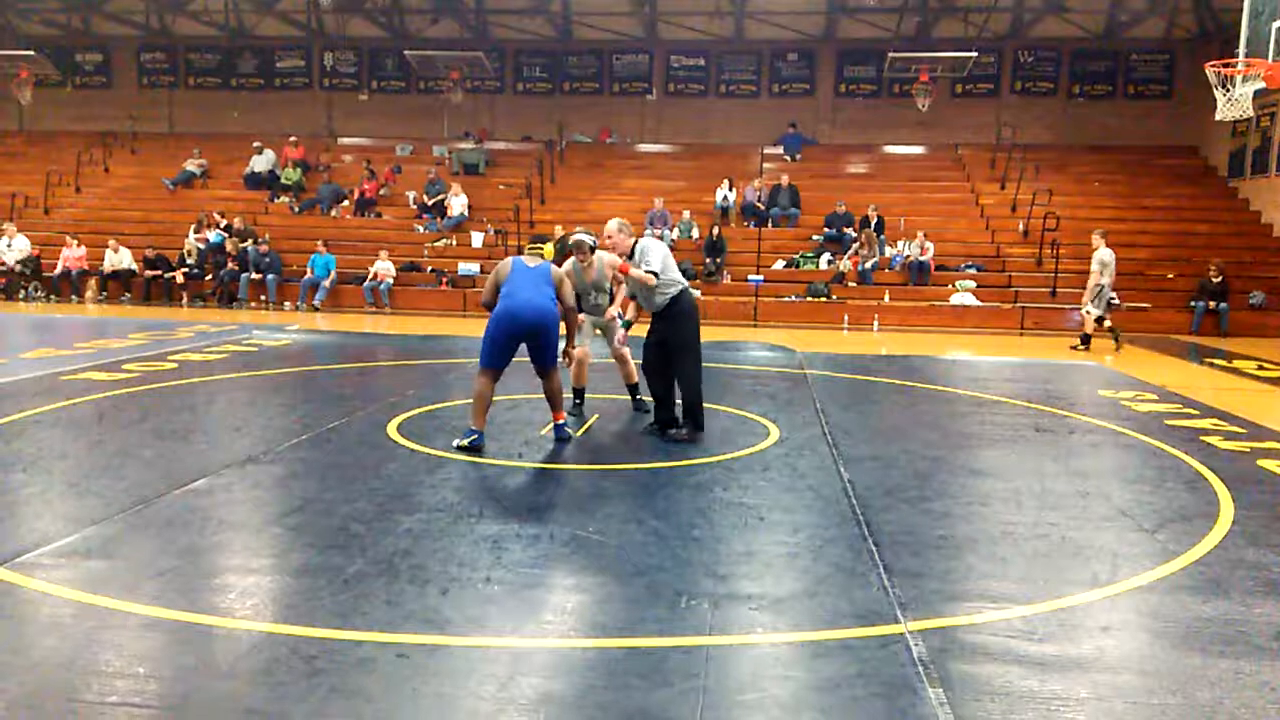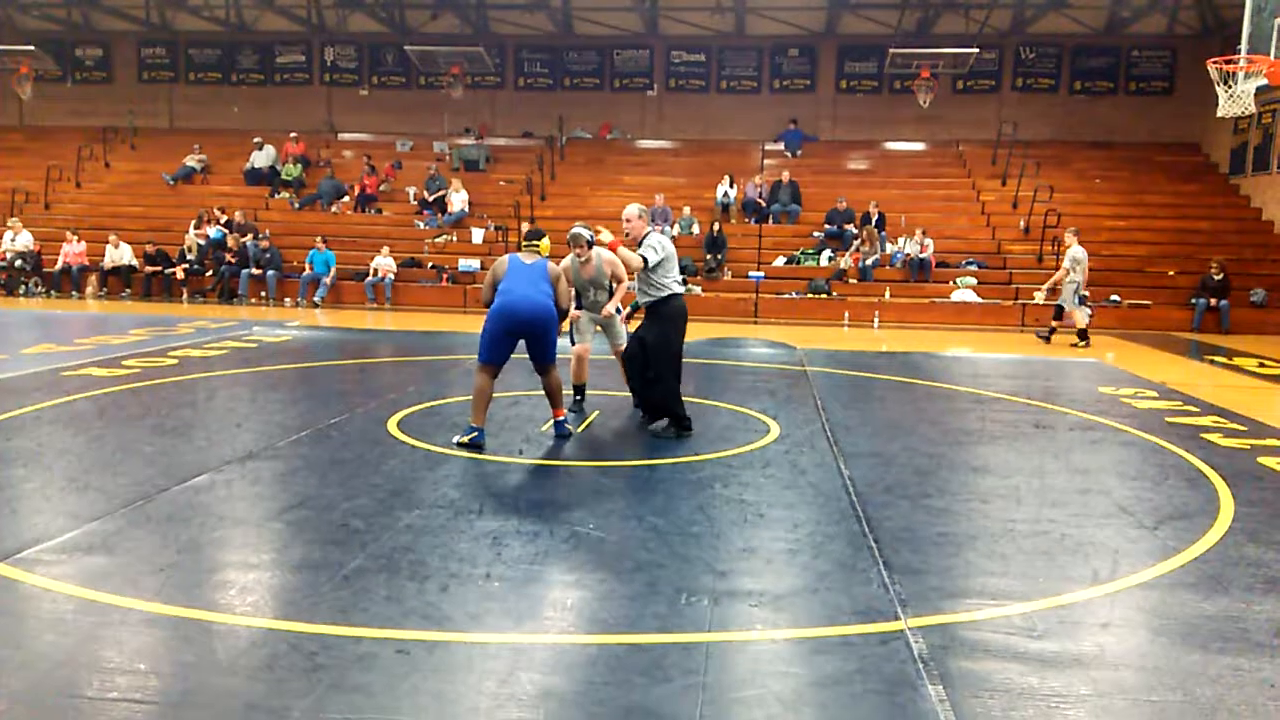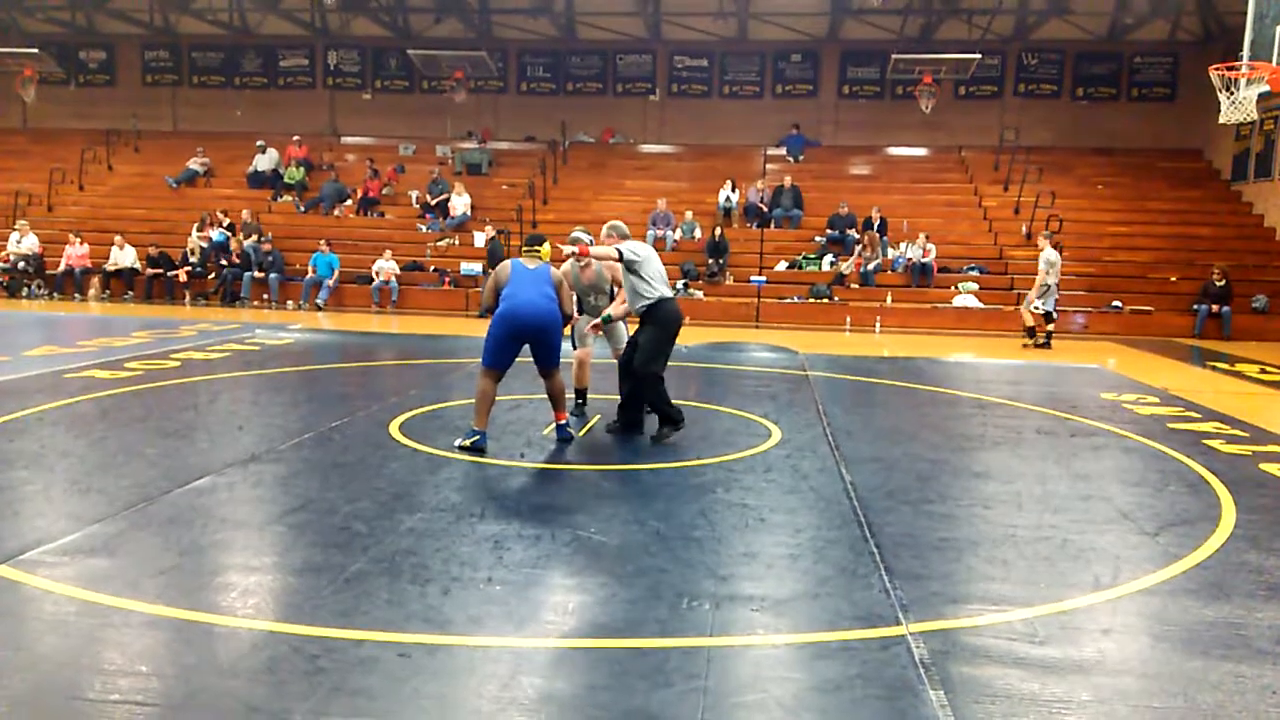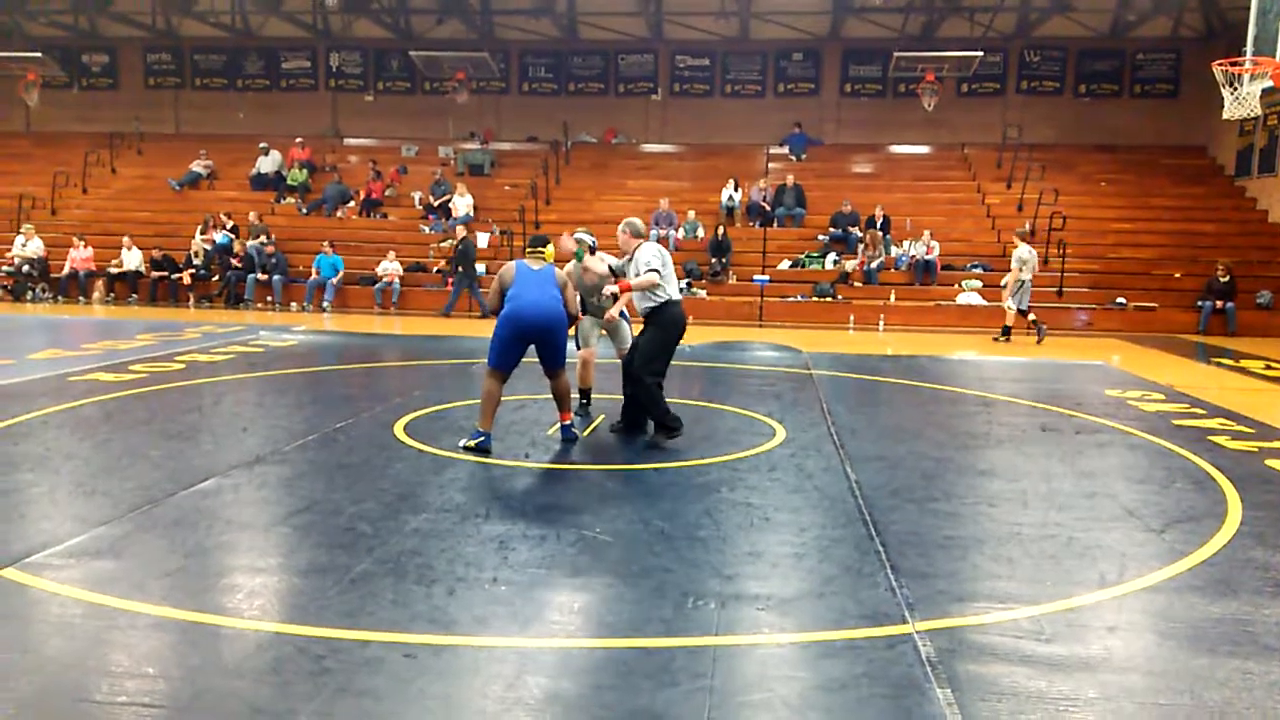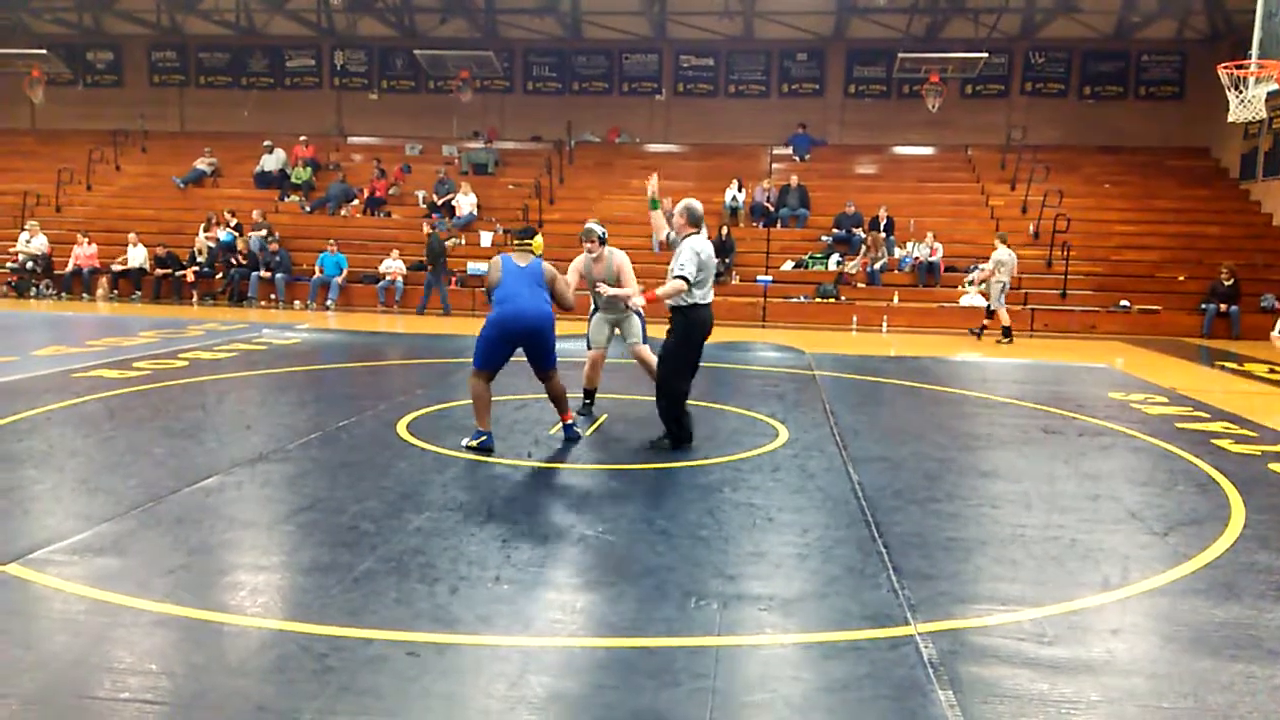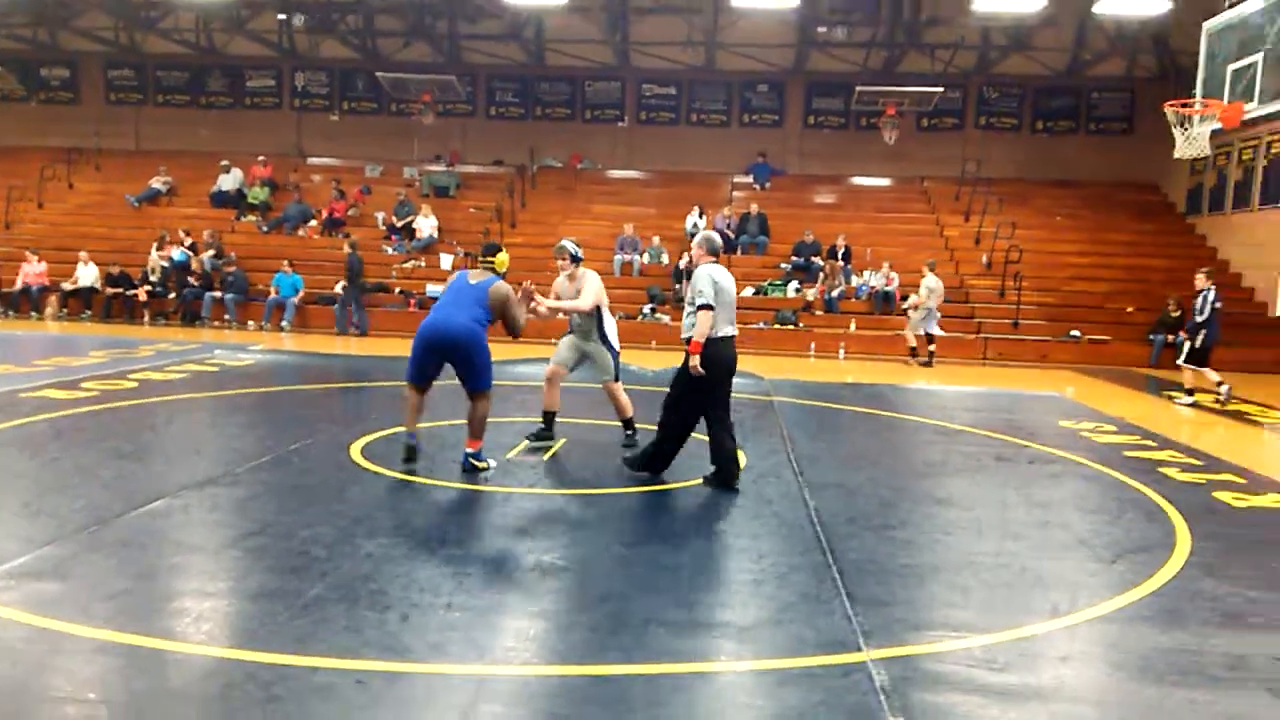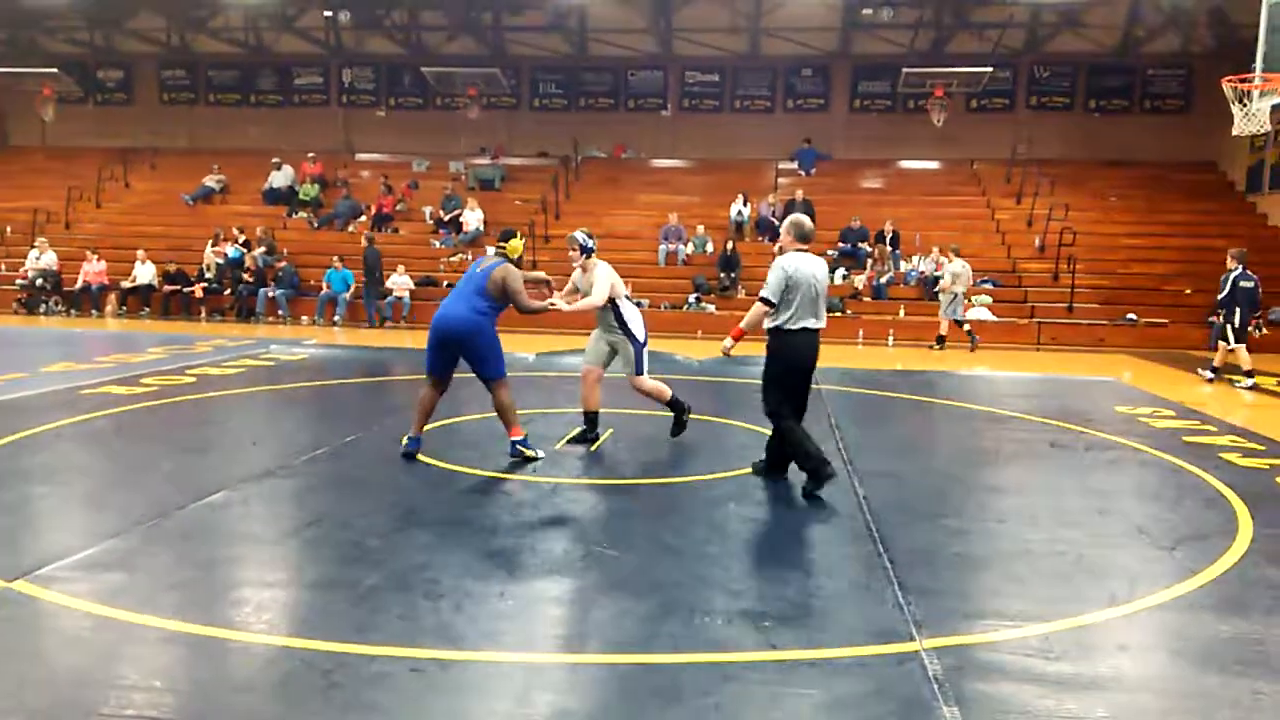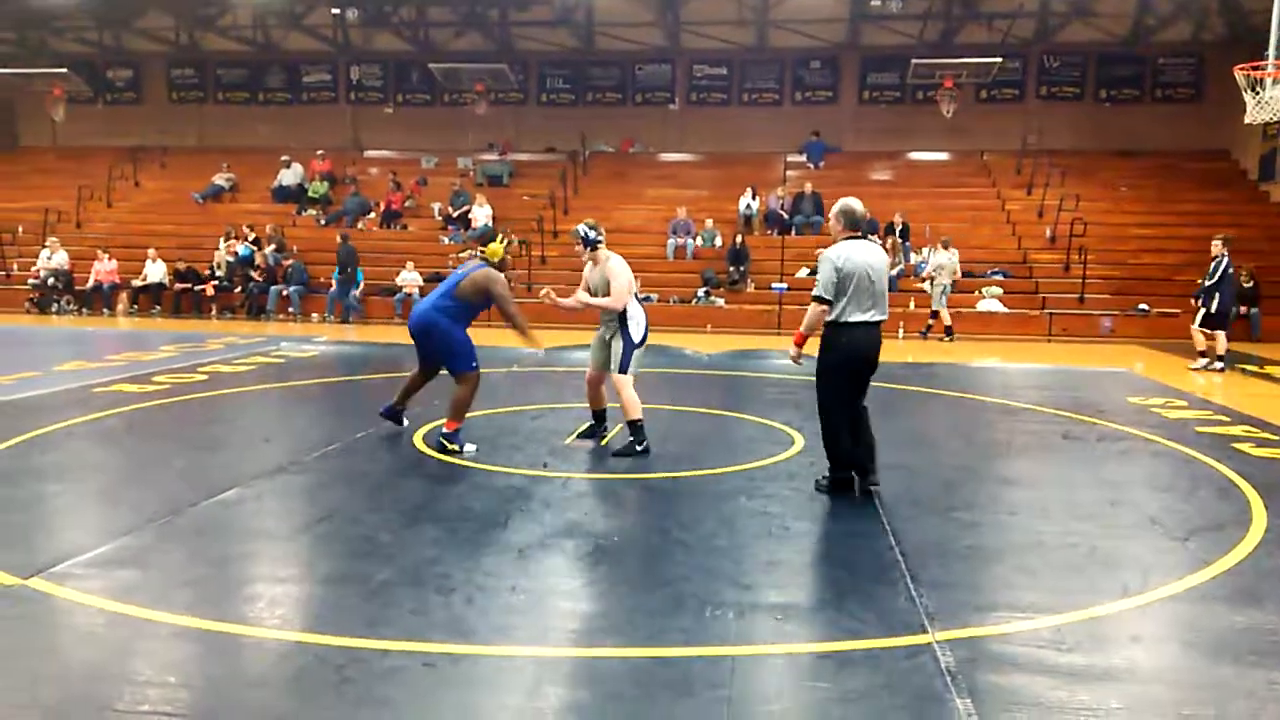
dt=0.4s
person 1, frame 1
left shoulder: (649, 247)
right shoulder: (625, 264)
left elbow: (650, 280)
right elbow: (636, 300)
left wrist: (624, 269)
right wrist: (625, 325)
left hip: (680, 310)
right hip: (660, 316)
left knee: (685, 369)
right knee: (653, 367)
left ankle: (692, 425)
right ankle: (665, 421)
person 1, frame 2
left shoulder: (655, 241)
right shoulder: (645, 245)
left elbow: (635, 265)
left wrist: (612, 244)
right wrist: (633, 307)
left hip: (668, 312)
right hip: (656, 313)
left knee: (663, 370)
right knee: (632, 358)
left ankle: (680, 424)
right ankle: (652, 410)
person 1, frame 3
left shoulder: (637, 248)
right shoulder: (629, 262)
left elbow: (611, 254)
right elbow: (630, 303)
left wrist: (580, 250)
right wrist: (604, 320)
left hip: (662, 316)
right hip: (651, 317)
left knee: (645, 368)
right knee: (627, 365)
left ankle: (671, 419)
right ankle: (629, 420)
person 1, frame 4
left shoulder: (649, 250)
right shoulder: (632, 260)
left elbow: (653, 280)
left wrist: (621, 287)
left hip: (666, 318)
right hip: (656, 319)
left knee: (644, 372)
right knee: (631, 365)
left ankle: (668, 426)
right ankle: (633, 421)
person 1, frame 5
left shoulder: (692, 246)
right shoulder: (694, 241)
left elbow: (680, 284)
right elbow: (662, 232)
left wrist: (647, 297)
right wrist: (653, 201)
left hip: (689, 317)
right hip: (693, 316)
left knee: (671, 378)
right knee: (673, 373)
left ankle: (678, 436)
right ankle: (677, 430)
person 1, frame 6
left shoulder: (705, 273)
right shoulder: (725, 275)
left elbow: (705, 313)
left wrist: (695, 350)
right wrist: (687, 273)
left hip: (706, 352)
right hip: (726, 351)
left knee: (677, 410)
right knee: (718, 415)
left ankle: (652, 461)
right ankle: (727, 473)
person 1, frame 7
left shoulder: (784, 263)
right shoulder: (820, 264)
left elbow: (764, 306)
left wrist: (735, 335)
left hip: (786, 342)
right hip: (810, 342)
left knee: (780, 411)
right knee: (792, 408)
left ankle: (816, 467)
right ankle: (775, 462)
person 1, frame 8
left shoulder: (834, 255)
right shoulder: (879, 253)
left elbow: (820, 306)
left wrist: (798, 341)
left hip: (842, 338)
right hip: (871, 337)
left knee: (834, 410)
right knee: (854, 406)
left ankle: (841, 479)
right ankle: (866, 471)
person 2, frame 1
left shoulder: (506, 264)
right shoulder: (555, 271)
left elbow: (486, 300)
right elbow: (570, 306)
right wrist: (569, 344)
left hip: (508, 316)
right hip: (544, 318)
left knee: (487, 375)
right knee: (548, 373)
left ankle: (475, 434)
right ankle: (560, 426)
person 2, frame 2
left shoulder: (503, 262)
right shoulder: (552, 268)
left elbow: (486, 300)
right elbow: (564, 307)
right wrist: (556, 326)
left hip: (505, 312)
right hip: (542, 314)
left knee: (486, 372)
right knee: (547, 370)
left ankle: (475, 432)
right ankle: (560, 423)
person 2, frame 3
left shoulder: (505, 267)
right shoulder: (554, 274)
left elbow: (487, 305)
right elbow: (567, 312)
right wrist: (556, 330)
left hip: (510, 318)
right hip: (547, 319)
left knee: (489, 376)
right knee: (551, 374)
left ankle: (477, 435)
right ankle: (562, 426)
person 2, frame 4
left shoulder: (509, 269)
right shoulder: (558, 274)
left elbow: (493, 306)
right elbow: (573, 312)
right wrist: (561, 330)
left hip: (516, 318)
right hip: (553, 319)
left knee: (495, 376)
right knee: (557, 374)
left ankle: (482, 435)
right ankle: (567, 427)
person 2, frame 5
left shoulder: (497, 263)
right shoulder: (547, 269)
left elbow: (492, 295)
right elbow: (568, 304)
right wrist: (561, 287)
left hip: (502, 322)
right hip: (539, 321)
left knee: (480, 376)
right knee: (549, 377)
left ankle: (483, 435)
right ankle: (569, 425)
person 2, frame 6
left shoulder: (456, 277)
right shoulder: (504, 289)
right elbow: (516, 331)
right wrist: (523, 304)
left hip: (430, 331)
right hip: (469, 337)
left knee: (416, 387)
right knee: (480, 396)
left ankle: (410, 437)
right ankle: (473, 455)
person 2, frame 7
left shoulder: (483, 261)
right shoulder: (510, 271)
right elbow: (523, 305)
left wrist: (536, 277)
right wrist: (547, 304)
left hip: (442, 323)
right hip: (473, 328)
left knee: (435, 385)
right knee: (499, 385)
left ankle: (413, 440)
right ankle: (518, 441)
person 2, frame 8
left shoulder: (475, 265)
right shoulder: (493, 277)
right elbow: (510, 312)
right wrist: (529, 337)
left hip: (421, 318)
right hip: (440, 325)
left knee: (428, 370)
right knee: (469, 378)
left ankle: (395, 408)
right ankle: (449, 436)
person 3, frame 1
left shoulder: (609, 261)
right shoulder: (567, 269)
left elbow: (622, 283)
left wrist: (615, 307)
left hip: (609, 313)
right hip: (584, 315)
left knee: (623, 354)
right knee: (580, 356)
left ankle: (636, 397)
right ankle: (578, 401)
person 3, frame 2
left shoulder: (608, 258)
right shoulder: (566, 265)
left elbow: (623, 281)
left wrist: (612, 304)
right wrist: (569, 309)
left hip: (609, 309)
right hip: (583, 312)
left knee: (623, 351)
right knee: (580, 353)
right ankle: (578, 397)
person 3, frame 3
left shoulder: (608, 264)
right shoulder: (566, 270)
left elbow: (624, 286)
right hip: (584, 316)
left knee: (623, 355)
right knee: (581, 357)
right ankle: (580, 401)
person 3, frame 4
left shoulder: (610, 263)
right shoulder: (569, 270)
left wrist: (616, 309)
left hip: (614, 314)
right hip: (588, 316)
left knee: (628, 355)
right knee: (585, 357)
right ankle: (584, 401)
person 3, frame 5
left shoulder: (618, 258)
right shoulder: (579, 263)
left elbow: (632, 290)
left hip: (627, 311)
right hip: (601, 313)
left knee: (642, 353)
right knee: (594, 357)
right ankle: (588, 400)
person 3, frame 6
left shoulder: (591, 278)
right shoulder: (559, 282)
left elbow: (584, 305)
right elbow: (545, 312)
left wrist: (551, 304)
right wrist: (538, 307)
left hip: (602, 339)
right hip: (575, 337)
left knee: (613, 388)
right knee: (551, 374)
left ankle: (630, 430)
right ankle: (547, 428)
person 3, frame 7
left shoulder: (601, 272)
right shoulder: (578, 274)
left elbow: (596, 301)
right elbow: (565, 298)
left wrist: (568, 307)
left hip: (628, 330)
right hip: (604, 330)
left knee: (639, 382)
right knee: (589, 375)
left ankle: (680, 409)
right ankle: (590, 429)
person 3, frame 8
left shoulder: (615, 265)
right shoulder: (590, 268)
left elbow: (618, 303)
right elbow: (581, 303)
left wrist: (587, 299)
right wrist: (555, 300)
left hip: (631, 328)
right hip: (608, 328)
left knee: (621, 382)
right knee: (593, 378)
left ankle: (639, 441)
right ankle: (598, 425)
